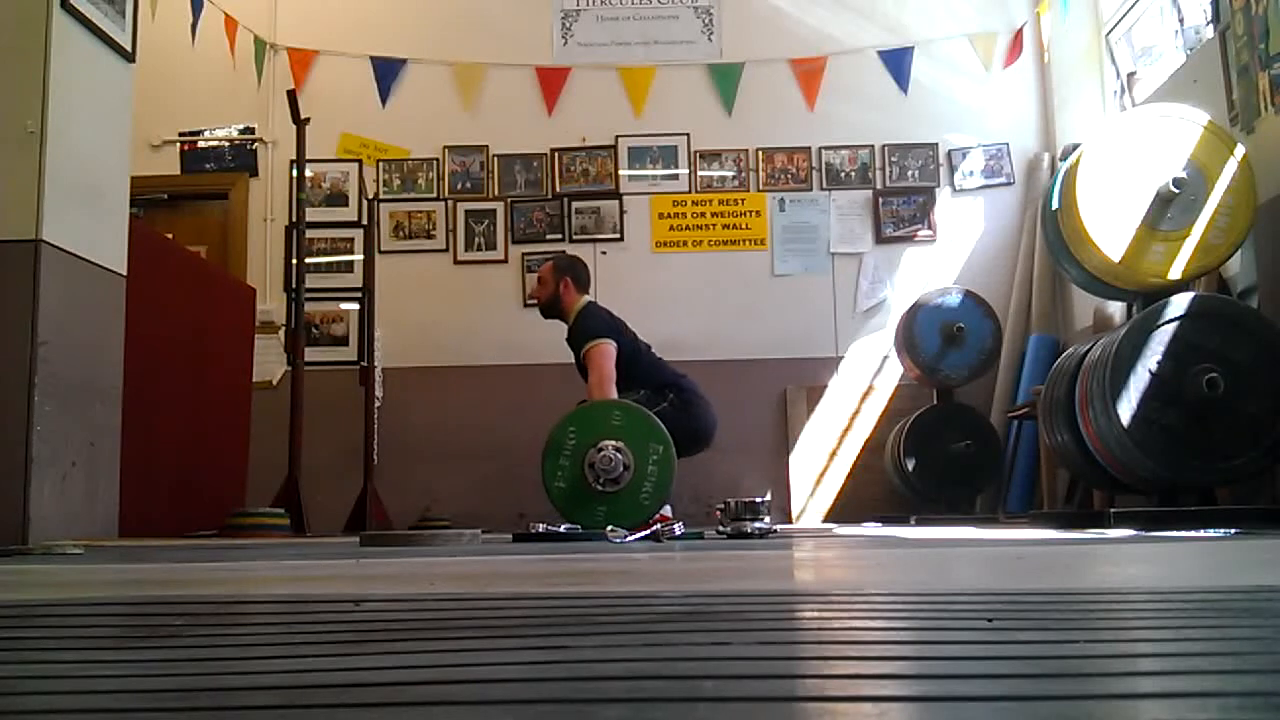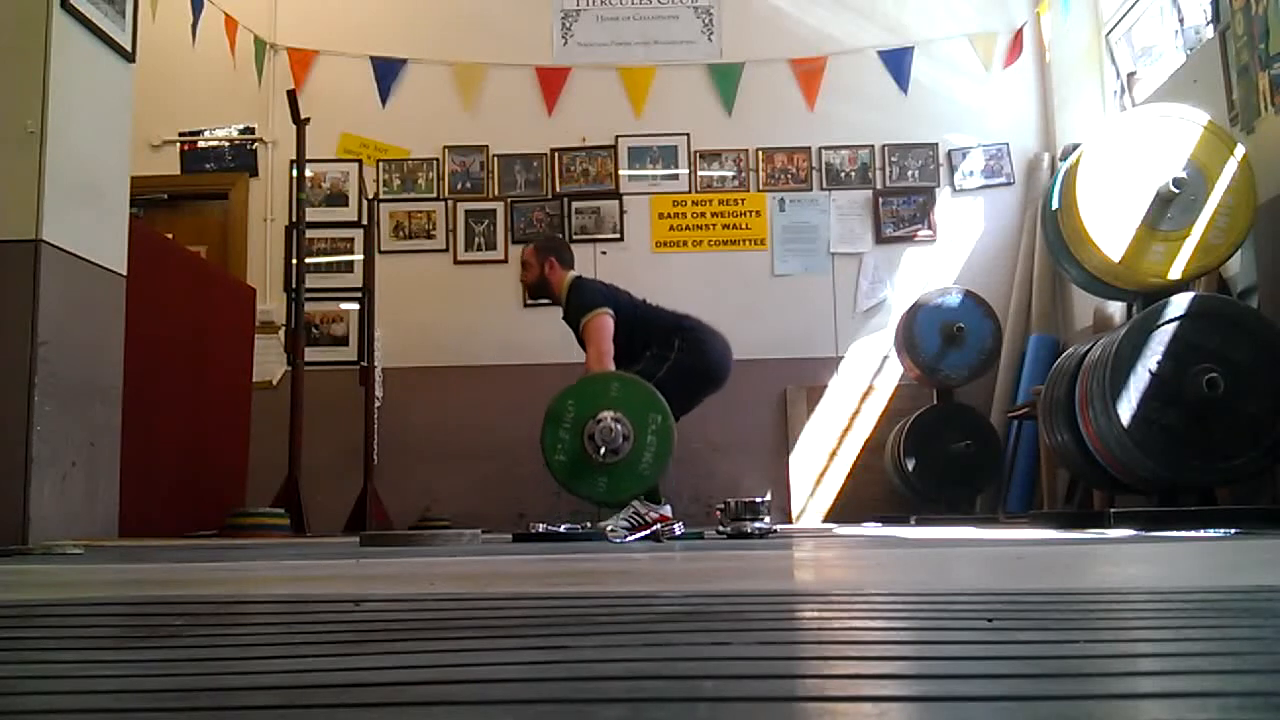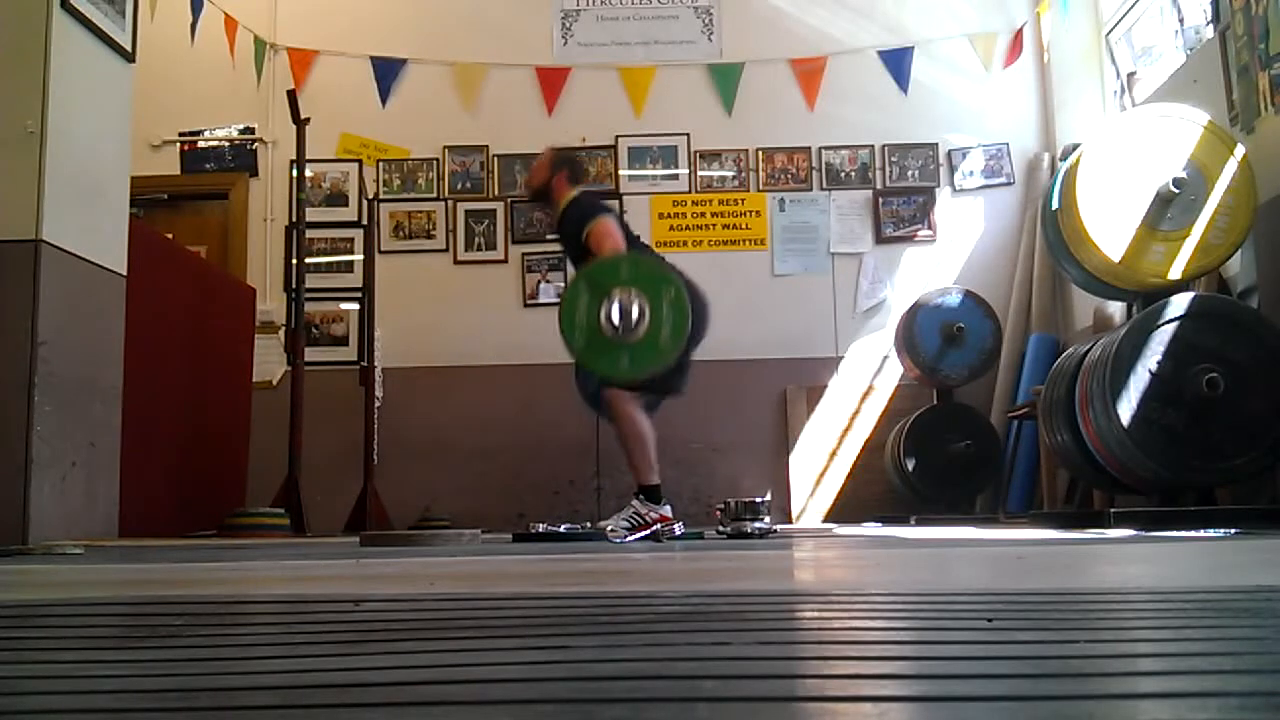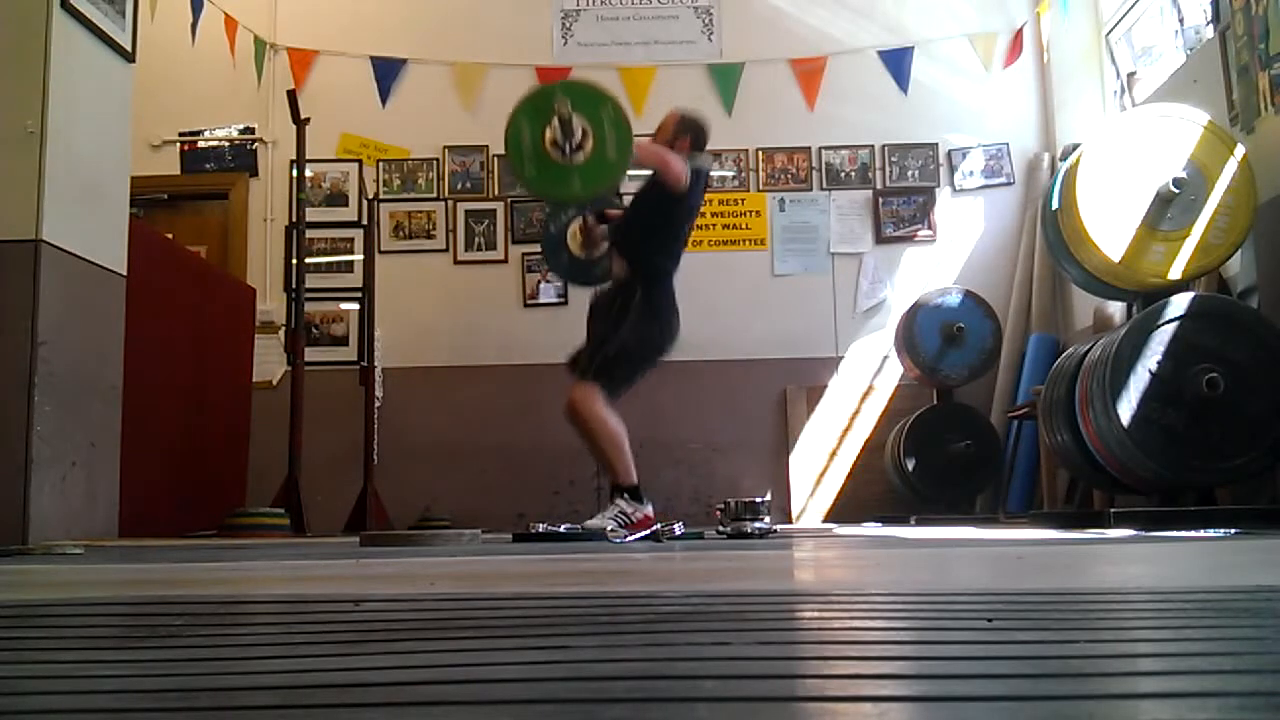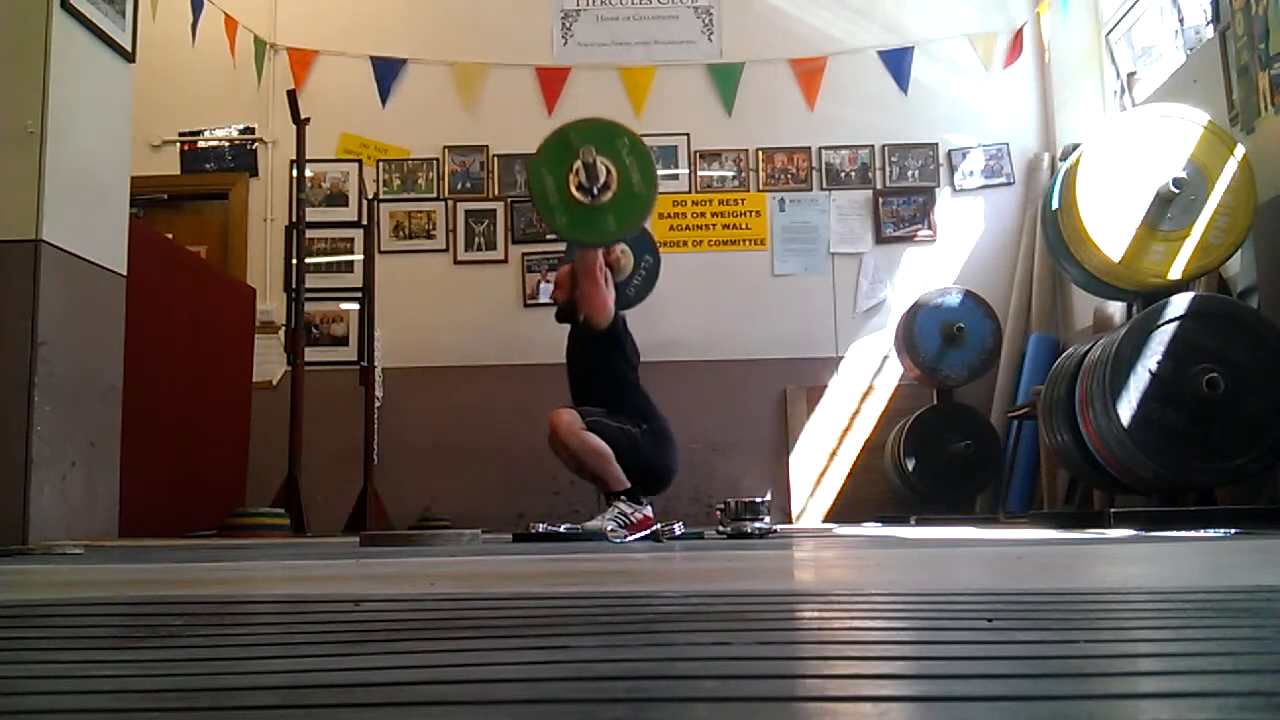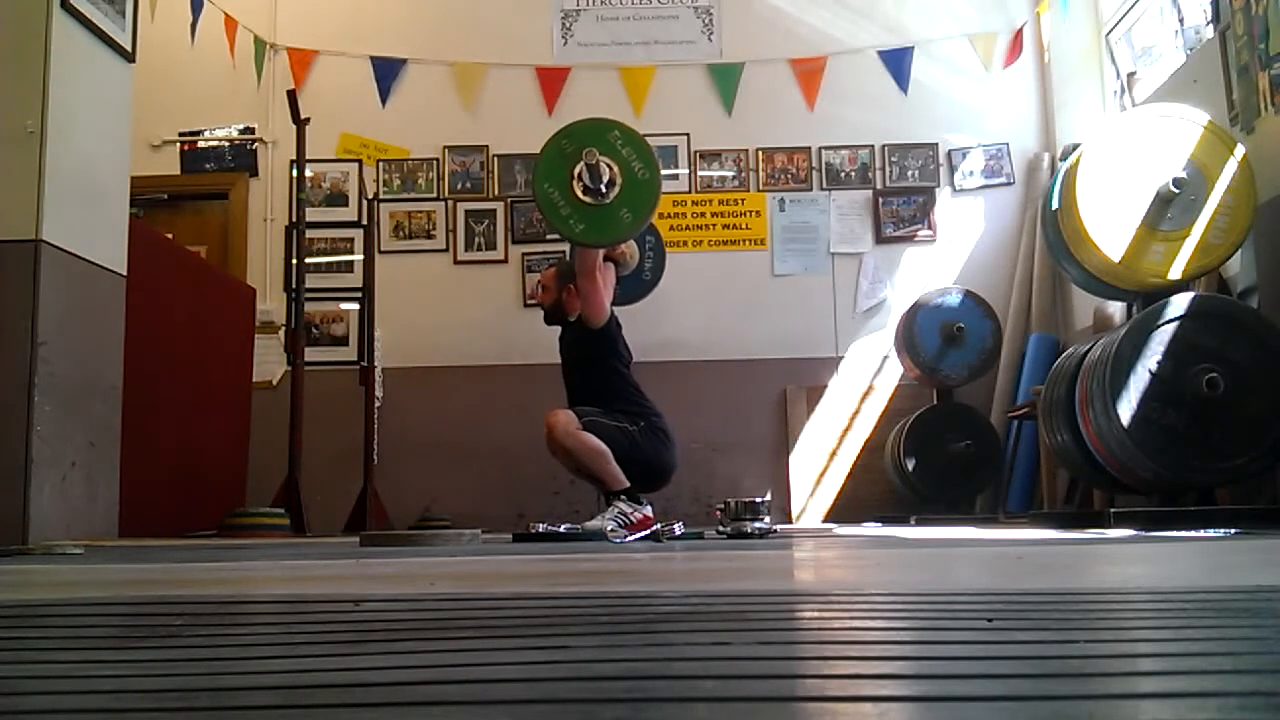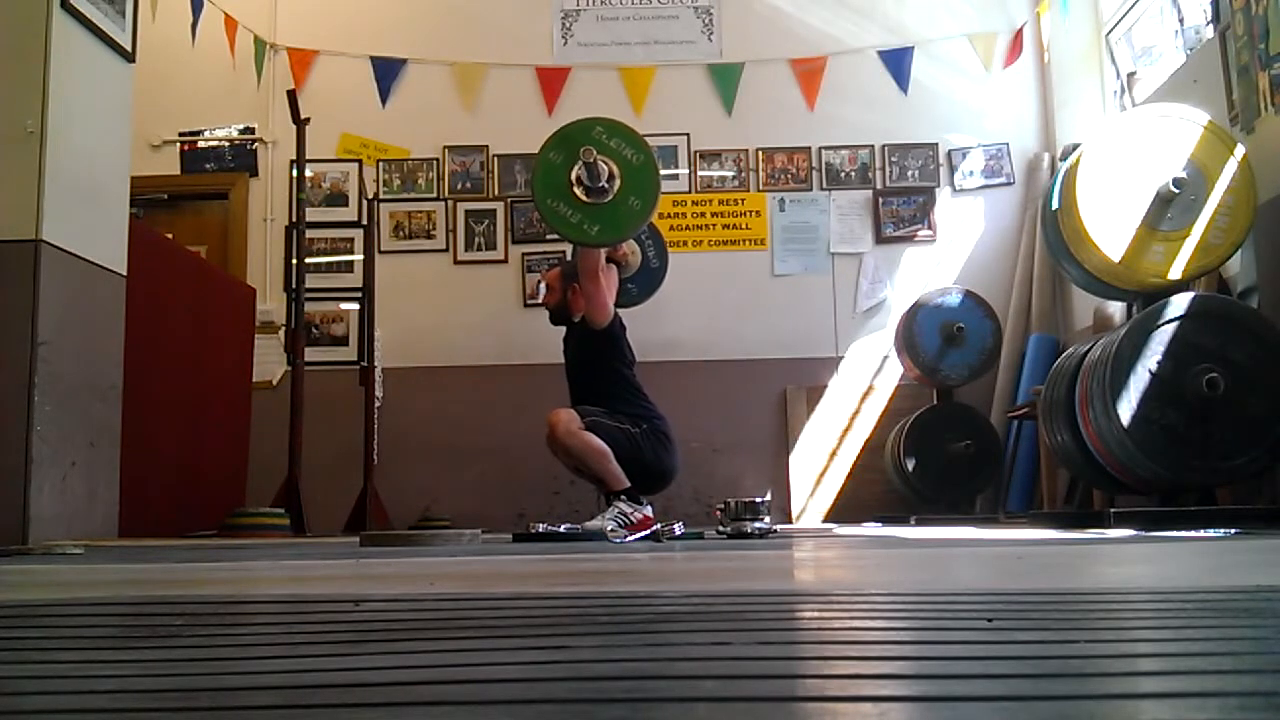
dt=0.4s
person 1, frame 1
left shoulder: (589, 322)
right shoulder: (592, 320)
left elbow: (603, 383)
right elbow: (603, 384)
left hip: (681, 410)
right hip: (691, 413)
person 1, frame 2
left shoulder: (584, 294)
right shoulder: (580, 298)
left elbow: (601, 360)
right elbow: (603, 360)
left hip: (694, 349)
right hip: (701, 352)
left ankle: (651, 506)
right ankle: (650, 503)
person 1, frame 3
left shoulder: (584, 212)
right shoulder: (574, 219)
left elbow: (614, 255)
left knee: (621, 398)
right knee: (620, 399)
left ankle: (652, 506)
right ankle: (646, 502)
person 1, frame 4
left shoulder: (685, 176)
right shoulder: (664, 190)
left elbow: (659, 157)
right wrist: (601, 219)
left hip: (643, 308)
right hip: (632, 305)
left knee: (583, 398)
right knee: (588, 401)
left ankle: (632, 502)
right ankle: (629, 497)
person 1, frame 5
left shoulder: (599, 326)
right shoulder: (588, 328)
left elbow: (591, 274)
right elbow: (599, 276)
left hip: (650, 449)
right hip: (640, 446)
left knee: (564, 422)
right knee: (563, 435)
left ankle: (632, 507)
right ankle: (627, 503)
person 1, frame 6
left shoulder: (593, 325)
right shoulder: (577, 328)
left elbow: (589, 273)
right elbow: (601, 276)
left hip: (649, 447)
right hip: (639, 447)
left knee: (560, 424)
right knee: (558, 438)
left ankle: (632, 507)
right ankle: (626, 502)
person 1, frame 7
left shoulder: (597, 324)
right shoulder: (581, 328)
left elbow: (592, 273)
right elbow: (605, 278)
left hip: (651, 449)
right hip: (639, 450)
left knee: (562, 423)
right knee: (559, 437)
left ankle: (631, 506)
right ankle: (626, 504)
